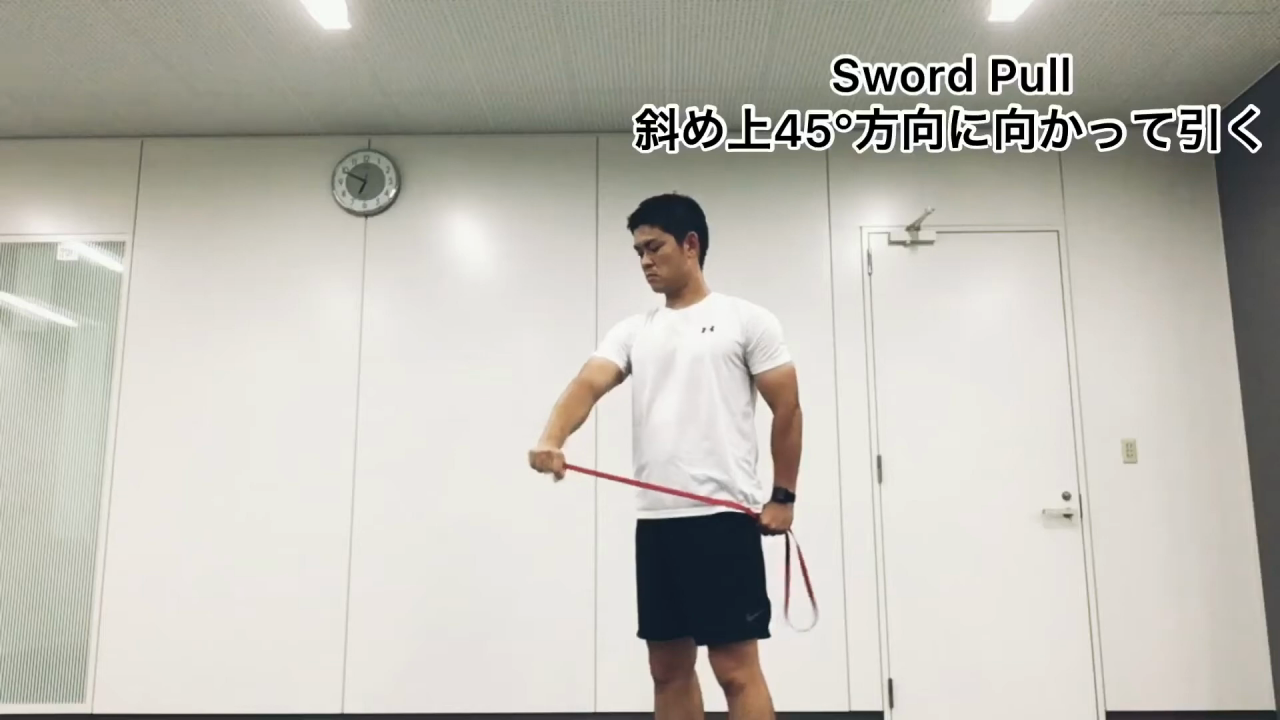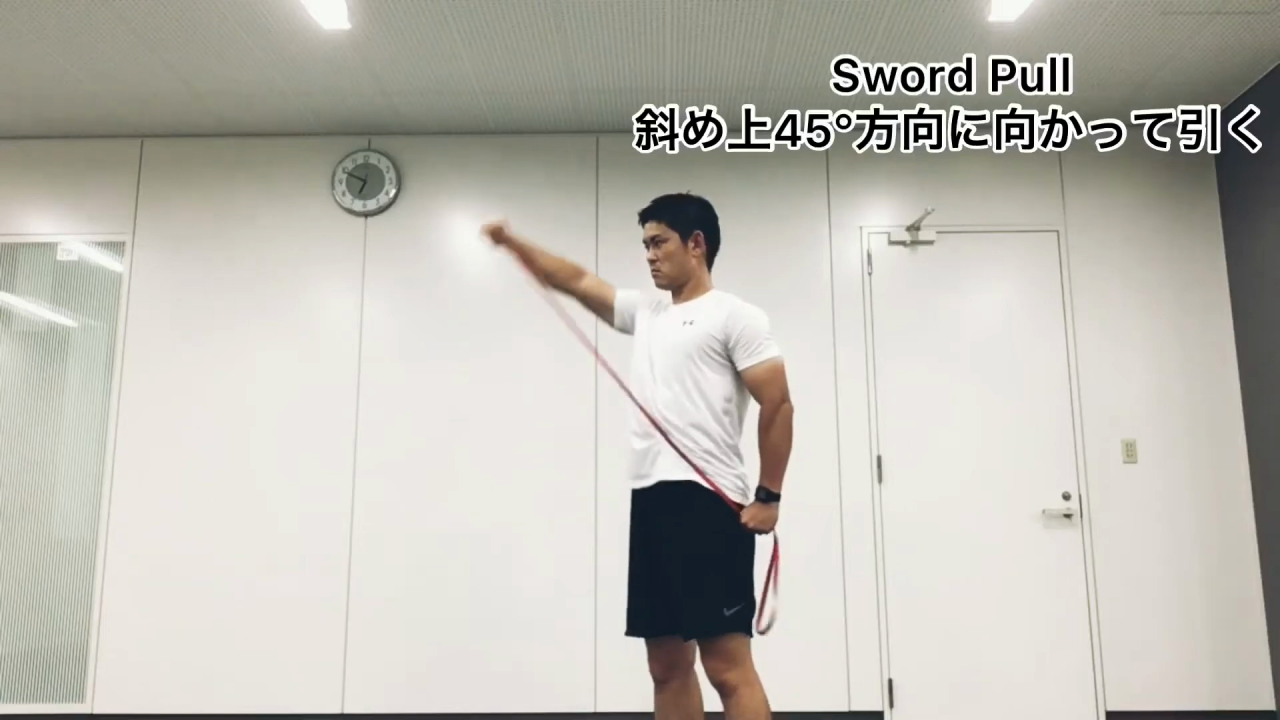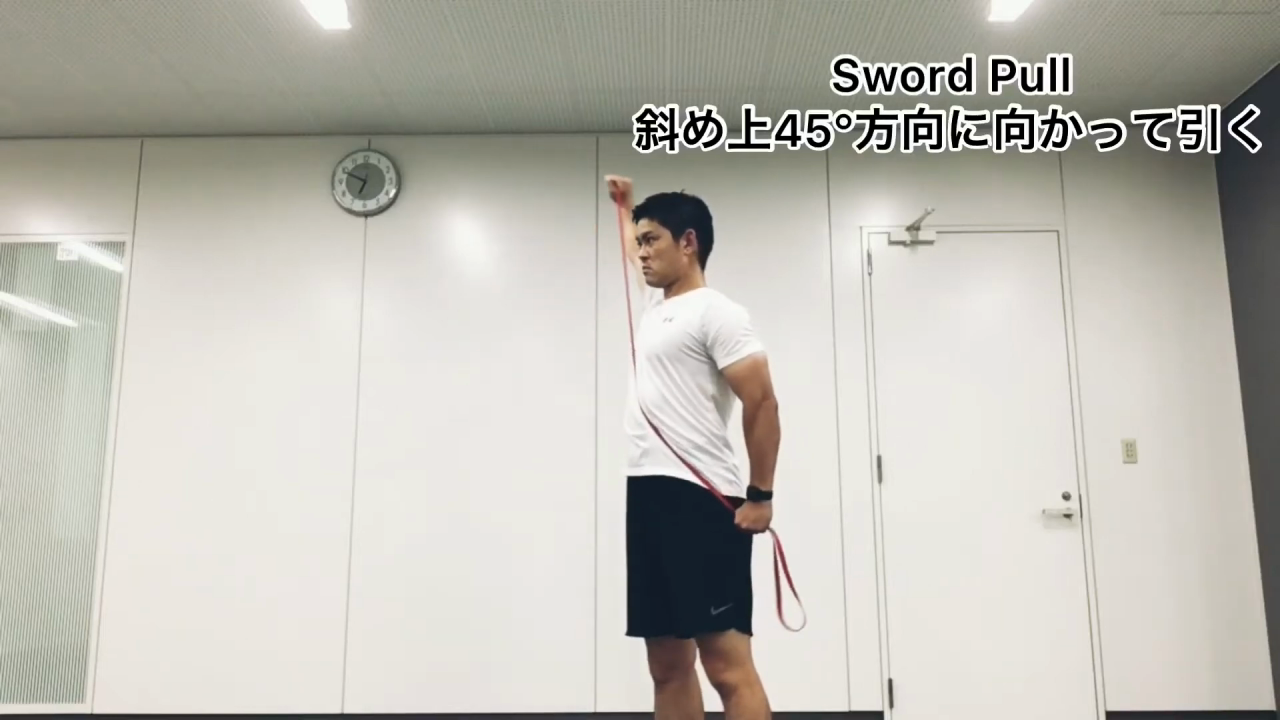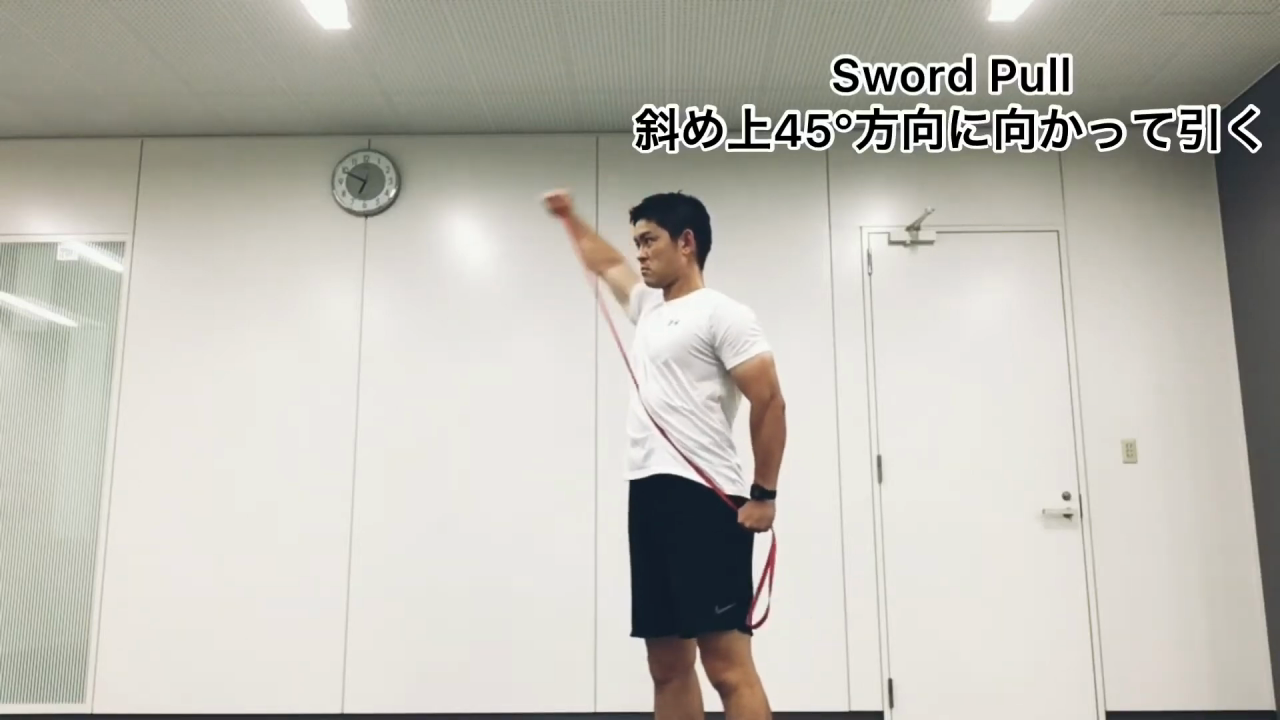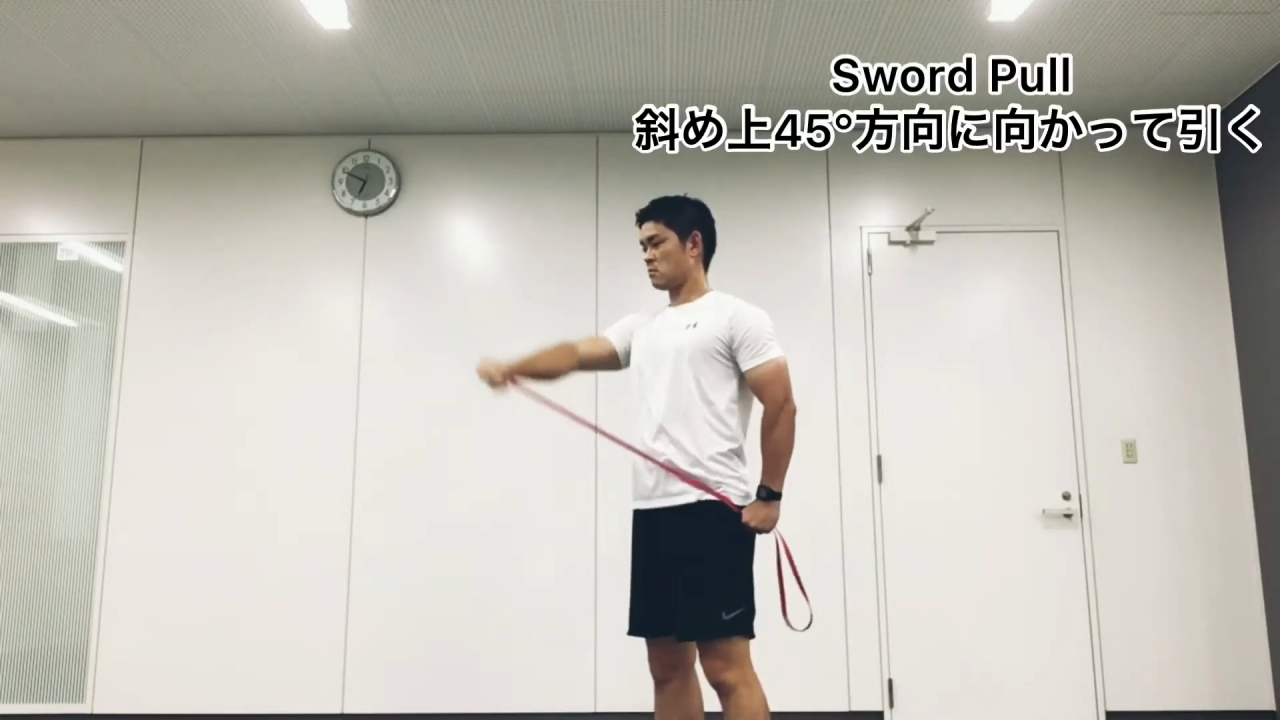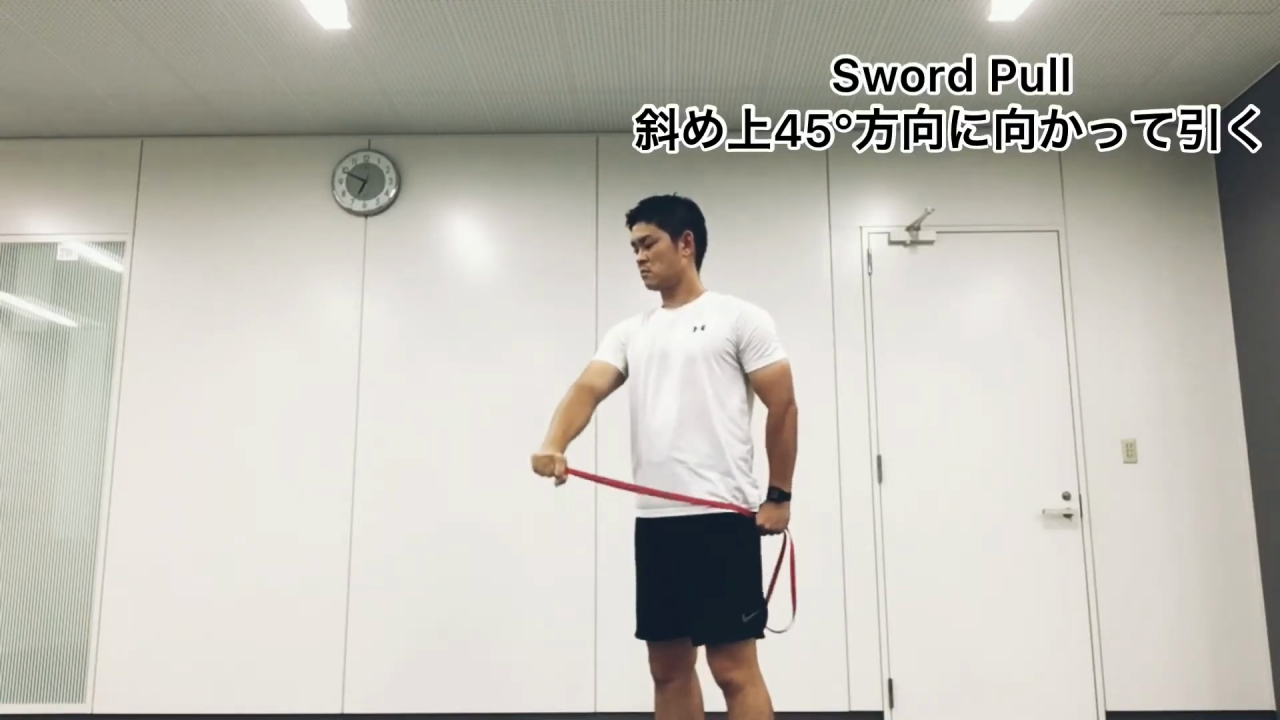
dt=0.5s
person 1, frame 1
left shoulder: (747, 320)
right shoulder: (633, 331)
left elbow: (788, 410)
right elbow: (587, 385)
left wrist: (782, 497)
right wrist: (552, 439)
left hip: (724, 519)
right hip: (656, 520)
left knee: (736, 668)
right knee: (669, 668)
person 1, frame 2
left shoulder: (735, 316)
right shoulder: (648, 312)
left elbow: (777, 405)
right elbow: (573, 279)
left wrist: (768, 496)
right wrist: (513, 240)
left hip: (706, 503)
right hip: (652, 499)
left knee: (728, 663)
right knee: (668, 663)
person 1, frame 3
left shoulder: (715, 313)
right shoulder: (656, 303)
left elbow: (761, 403)
right elbow: (635, 251)
left wrist: (760, 496)
right wrist: (623, 204)
left hip: (700, 500)
right hip: (647, 497)
left knee: (726, 663)
right knee: (668, 665)
person 1, frame 4
left shoulder: (719, 313)
right shoulder: (650, 306)
left elbow: (769, 403)
right elbow: (607, 266)
left wrist: (762, 495)
right wrist: (570, 216)
left hip: (702, 500)
right hip: (649, 497)
left knee: (727, 661)
right knee: (668, 662)
person 1, frame 5
left shoulder: (737, 317)
right shoulder: (643, 327)
left elbow: (781, 406)
right elbow: (575, 354)
left wrist: (769, 495)
right wrist: (511, 366)
left hip: (711, 511)
right hip: (652, 511)
left knee: (727, 666)
right knee: (668, 665)
person 1, frame 6
left shoulder: (739, 318)
right shoulder: (629, 332)
left elbow: (783, 407)
right elbow: (587, 389)
left wrist: (778, 496)
right wrist: (554, 445)
left hip: (721, 516)
right hip: (654, 519)
left knee: (733, 668)
right knee: (668, 667)
